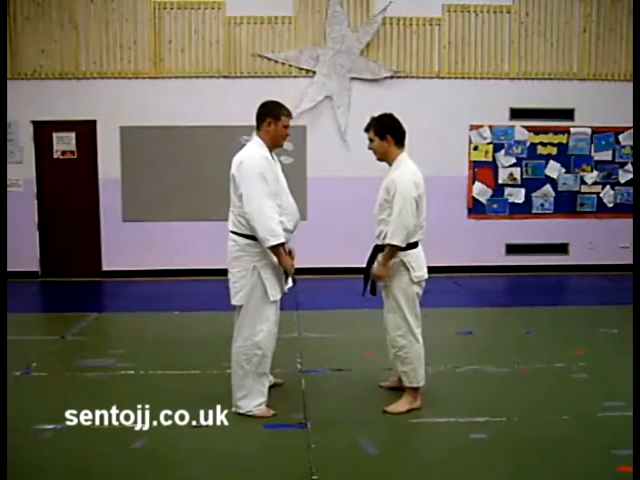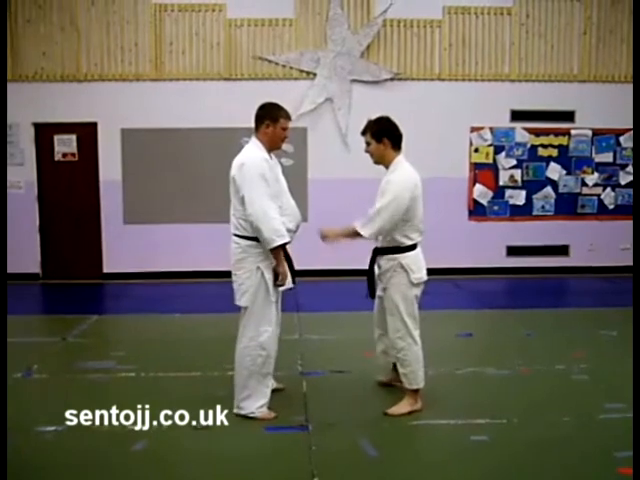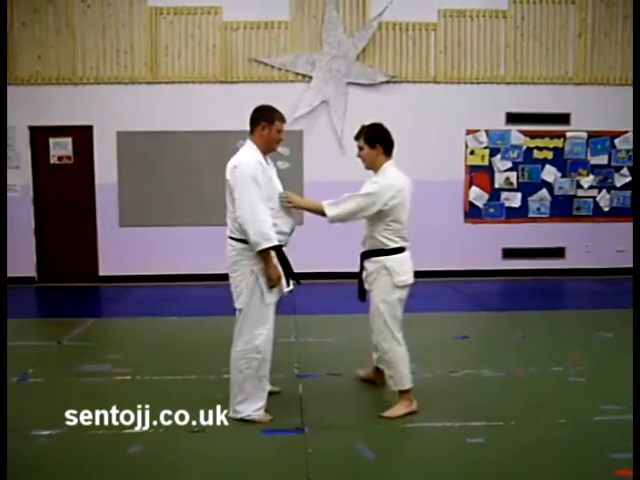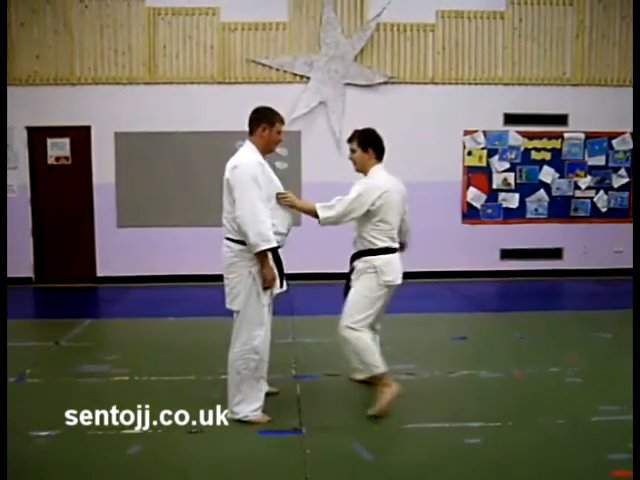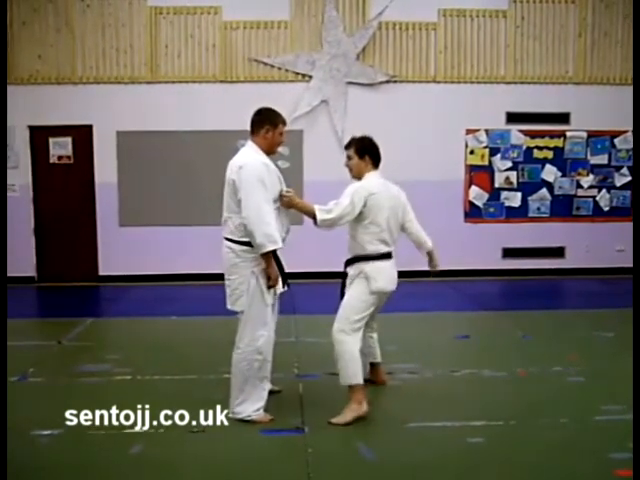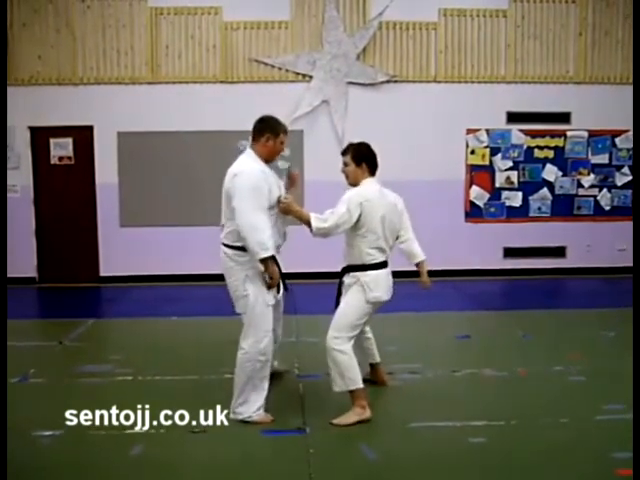
dt=0.7s
person 1, frame 1
left shoulder: (264, 156)
right shoulder: (253, 160)
right elbow: (259, 213)
left wrist: (284, 246)
right wrist: (281, 254)
left hip: (263, 250)
right hip: (253, 253)
left knee: (266, 321)
right knee: (254, 328)
left ankle: (259, 376)
right ankle: (248, 400)
person 1, frame 2
left shoulder: (264, 159)
right shoulder: (252, 162)
right elbow: (262, 215)
left wrist: (279, 256)
right wrist: (279, 259)
left hip: (266, 252)
right hip: (256, 254)
left knee: (268, 324)
right knee: (258, 330)
left ankle: (261, 380)
right ankle: (249, 402)
person 1, frame 3
left shoulder: (261, 162)
right shoulder: (246, 164)
right elbow: (252, 218)
left wrist: (272, 258)
right wrist: (269, 261)
left hip: (263, 253)
right hip: (252, 256)
left knee: (262, 325)
right knee: (254, 331)
left ankle: (256, 384)
right ankle: (245, 405)
person 1, frame 4
left shoulder: (254, 161)
right shoulder: (247, 164)
right elbow: (251, 218)
left wrist: (266, 260)
right wrist: (265, 263)
left hip: (255, 254)
right hip: (249, 257)
left knee: (259, 326)
right knee: (251, 332)
left ankle: (254, 384)
right ankle: (243, 406)
person 1, frame 5
left shoulder: (250, 160)
right shoulder: (254, 165)
right elbow: (257, 218)
left wrist: (278, 221)
right wrist: (270, 262)
left hip: (251, 254)
right hip: (250, 256)
left knee: (263, 325)
right knee: (255, 332)
left ankle: (258, 383)
right ankle: (245, 406)
person 1, frame 6
left shoulder: (255, 167)
right shoulder: (248, 172)
right elbow: (250, 223)
left wrist: (287, 187)
right wrist: (269, 264)
left hip: (256, 257)
right hip: (247, 260)
left knee: (272, 314)
right knee: (258, 333)
left ankle: (266, 365)
right ankle: (246, 408)
person 2, frame 1
left shoulder: (403, 176)
right shoulder: (400, 171)
left elbow: (401, 228)
left wrist: (384, 263)
right wrist: (385, 261)
left hip: (401, 261)
right hip: (397, 259)
left knee: (404, 327)
right knee: (396, 324)
left ankle: (413, 394)
right ankle: (404, 377)
person 2, frame 2
left shoulder: (400, 179)
right shoulder: (398, 173)
left elbow: (376, 222)
left wrist: (338, 233)
right wrist: (345, 230)
left hip: (401, 264)
right hip: (392, 261)
left knee: (403, 329)
right knee: (384, 321)
left ankle: (413, 396)
right ankle: (397, 373)
person 2, frame 3
left shoulder: (385, 185)
right shoulder: (395, 179)
left elbow: (345, 208)
left wrist: (302, 203)
left hip: (387, 266)
right hip: (386, 262)
left knee: (388, 331)
right knee: (380, 324)
left ankle: (407, 398)
right ankle: (379, 372)
person 2, frame 4
left shoulder: (370, 185)
right shoulder: (395, 184)
left elbow: (335, 212)
right elbow: (404, 221)
left wrist: (297, 203)
right wrist: (401, 242)
left hip: (376, 266)
right hip: (385, 262)
left knee: (350, 325)
right knee: (368, 323)
left ankle: (386, 383)
right ankle: (370, 372)
person 2, frame 5
left shoulder: (361, 189)
right shoulder: (395, 191)
left elbow: (331, 216)
right elbow: (413, 226)
left wrist: (297, 203)
right wrist: (430, 253)
left hip: (369, 271)
right hip: (383, 268)
left knee: (344, 331)
right knee: (365, 322)
left ankle: (357, 401)
right ankle: (376, 372)
person 2, frame 6
left shoulder: (357, 196)
right shoulder: (393, 198)
left elbow: (327, 225)
right elbow: (406, 237)
left wrist: (294, 210)
right wrist: (422, 267)
left hip: (364, 280)
right hip: (378, 276)
left knee: (337, 339)
right knee: (358, 326)
left ankle: (360, 406)
right ankle: (377, 373)
